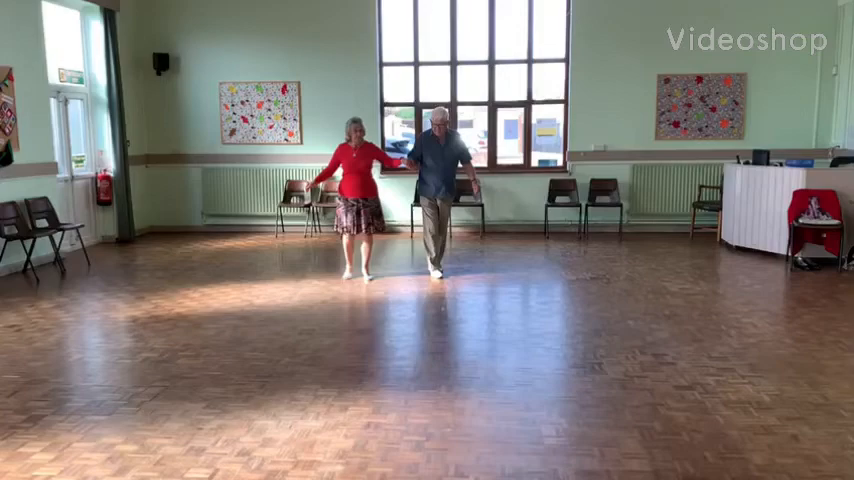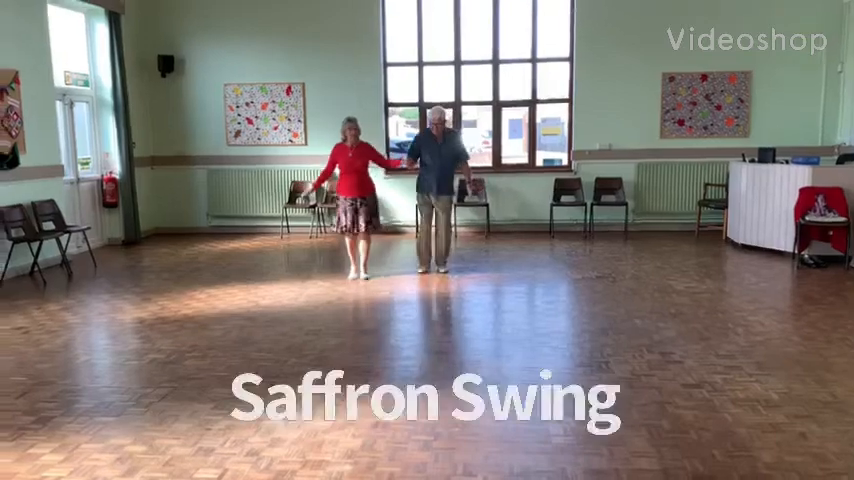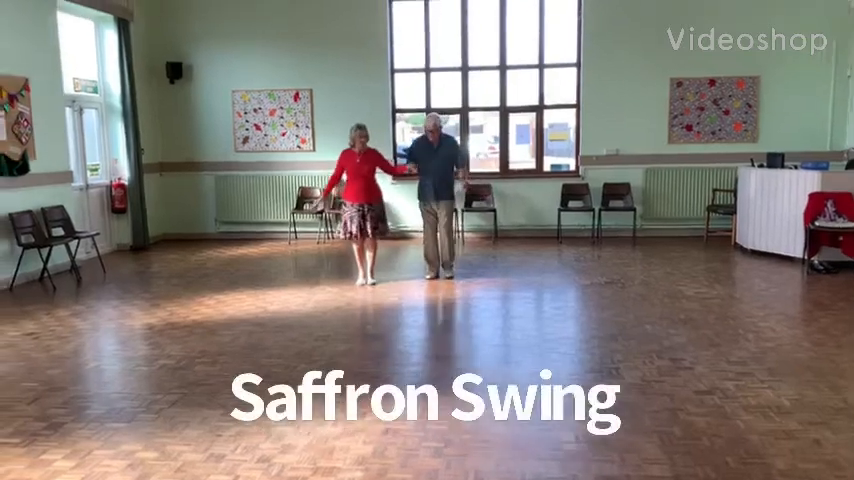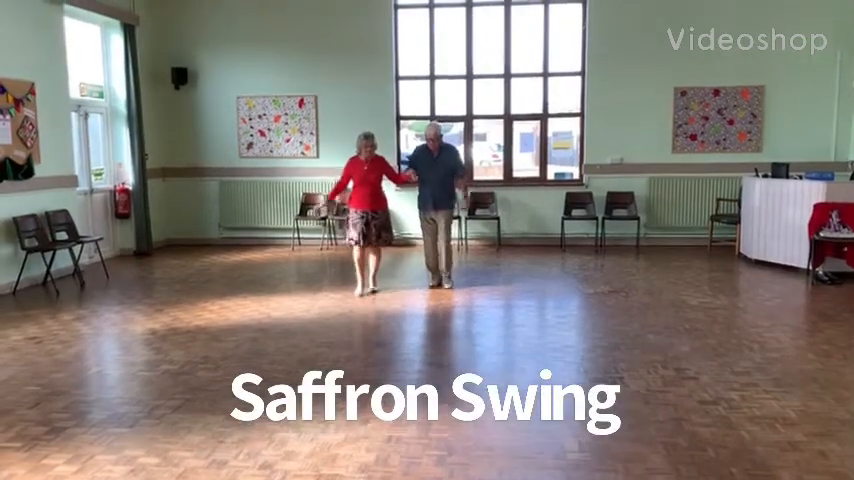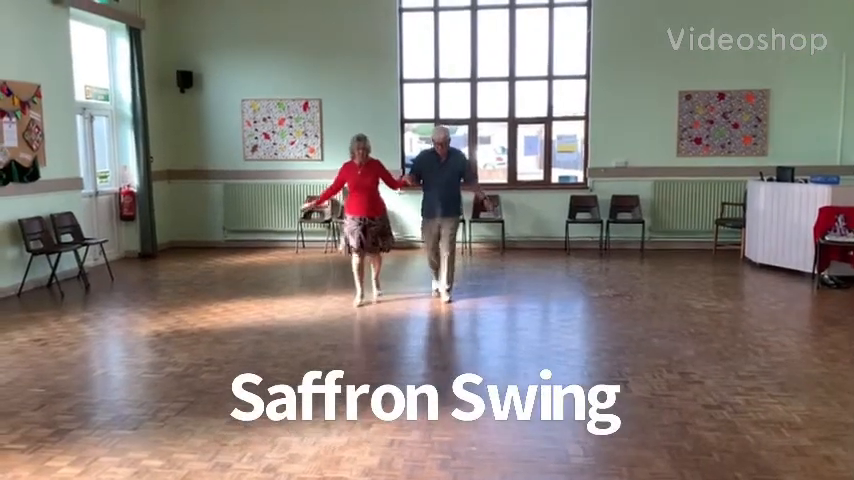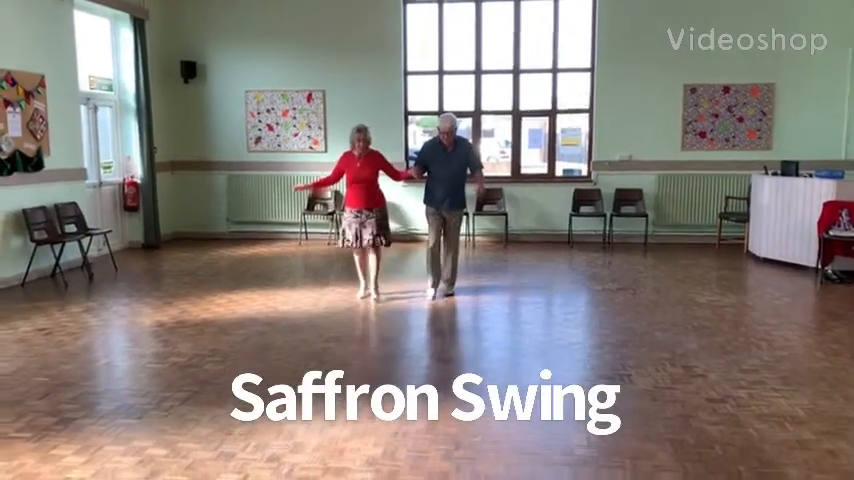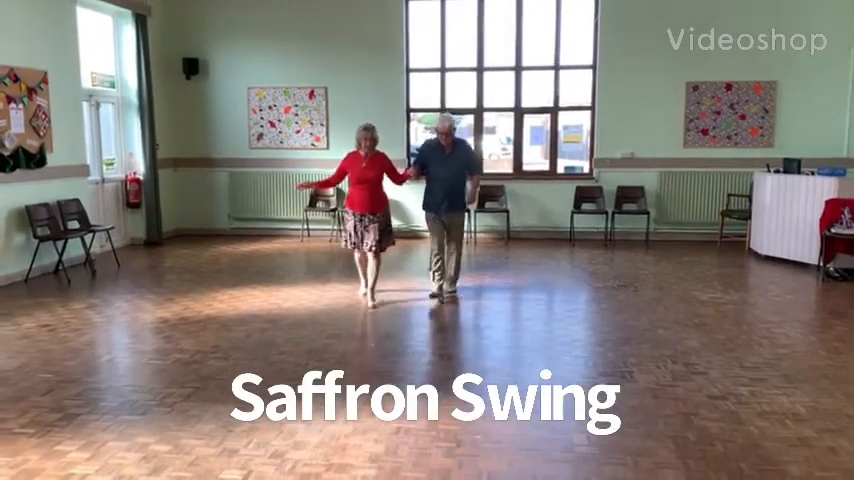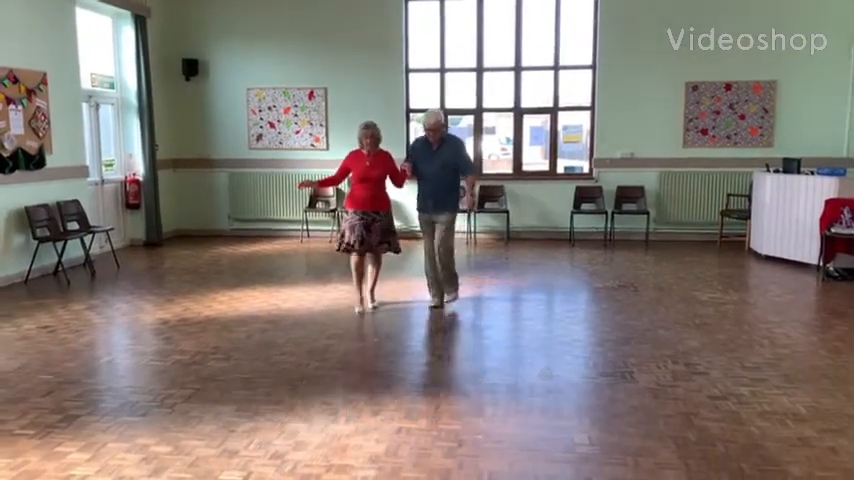
dt=0.5s
person 1, frame 1
left shoulder: (455, 138)
right shoulder: (424, 139)
left elbow: (466, 162)
right elbow: (414, 161)
left wrist: (473, 180)
right wrist: (409, 163)
left hip: (447, 191)
right hip: (428, 191)
left knee: (442, 229)
right knee: (430, 229)
left ankle: (437, 262)
right ankle: (433, 265)
person 1, frame 2
left shoulder: (454, 137)
right shoulder: (421, 137)
left elbow: (463, 162)
right elbow: (412, 158)
left wrist: (468, 181)
right wrist: (409, 162)
left hip: (445, 190)
right hip: (425, 189)
left knee: (444, 227)
right knee: (424, 226)
left ankle: (442, 262)
right ankle: (423, 263)
person 1, frame 3
left shoulder: (451, 143)
right shoulder: (418, 144)
left elbow: (460, 165)
right elbow: (411, 164)
left wrist: (464, 178)
right wrist: (412, 166)
left hip: (445, 195)
right hip: (426, 195)
left knee: (446, 232)
right knee: (429, 233)
left ankle: (448, 266)
right ankle: (432, 268)
person 1, frame 4
left shoulder: (451, 152)
right shoulder: (418, 152)
left elbow: (460, 176)
right elbow: (411, 174)
left wrist: (464, 195)
right wrist: (411, 174)
left hip: (445, 205)
right hip: (425, 205)
left knee: (444, 241)
right knee: (429, 242)
left ankle: (446, 275)
right ankle: (435, 275)
person 1, frame 5
left shoulder: (458, 157)
right shoulder: (423, 157)
left elbow: (470, 180)
right elbow: (414, 179)
left wrist: (482, 197)
right wrist: (410, 179)
left hip: (451, 212)
right hip: (430, 212)
left knee: (447, 251)
right knee: (430, 248)
left ankle: (445, 288)
right ankle: (437, 279)
person 1, frame 6
left shoulder: (465, 146)
right shoulder: (429, 146)
left elbow: (476, 168)
right elbow: (420, 168)
left wrist: (480, 183)
right wrist: (416, 171)
left hip: (455, 204)
right hip: (433, 203)
left knee: (452, 245)
right knee: (433, 243)
left ankle: (449, 284)
right ankle: (432, 284)
person 1, frame 7
left shoulder: (464, 148)
right shoulder: (427, 148)
left elbow: (475, 172)
right elbow: (419, 171)
left wrist: (474, 189)
right wrist: (415, 172)
left hip: (456, 206)
right hip: (433, 207)
left knee: (454, 245)
right knee: (436, 246)
left ankle: (451, 283)
right ankle: (437, 287)
person 1, frame 8
left shoulder: (455, 144)
right shoulder: (417, 145)
left elbow: (469, 172)
right elbow: (412, 173)
left wrist: (469, 193)
right wrist: (408, 170)
left hip: (447, 207)
right hip: (425, 207)
left knee: (442, 247)
right knee: (430, 251)
left ankle: (451, 287)
right ankle: (436, 294)
person 2, frame 1
left shoulder: (370, 148)
right shoulder: (341, 149)
left elbow: (389, 161)
right elbow: (330, 169)
left wrist: (403, 161)
right wrist: (316, 181)
left hip: (367, 196)
right hip: (347, 197)
left knee: (367, 233)
right knee: (347, 233)
left ankle: (365, 268)
right ankle: (348, 267)
person 2, frame 2
left shoulder: (366, 148)
right shoulder: (338, 149)
left elbow: (384, 162)
right elbow: (328, 171)
left wrist: (400, 162)
right wrist: (314, 186)
left hip: (365, 195)
right hip: (345, 196)
left knee: (364, 232)
right knee: (349, 233)
left ankle: (363, 267)
right ankle: (354, 267)
person 2, frame 3
left shoulder: (373, 154)
right shoulder: (345, 155)
left elbow: (391, 169)
right elbow: (336, 176)
left wrist: (406, 168)
right wrist: (325, 194)
left hip: (372, 201)
right hip: (352, 202)
left knee: (371, 237)
right knee: (356, 238)
left ankle: (370, 273)
right ankle: (361, 273)
person 2, frame 4
left shoulder: (380, 161)
right shoulder: (352, 162)
left elbow: (396, 178)
right elbow: (342, 183)
left wrist: (408, 176)
right wrist: (329, 199)
left hip: (378, 209)
right hip: (357, 209)
left knee: (375, 245)
right knee: (358, 246)
left ankle: (372, 280)
right ankle: (360, 282)
person 2, frame 5
left shoulder: (376, 165)
right shoulder: (347, 167)
left elbow: (393, 184)
right elbow: (334, 189)
left wrist: (404, 181)
right wrist: (316, 202)
left hip: (375, 215)
right hip: (354, 216)
left knee: (375, 252)
right knee: (357, 254)
left ankle: (375, 283)
right ankle: (359, 292)
person 2, frame 6
left shoulder: (376, 156)
right shoulder: (346, 158)
left elbow: (395, 175)
right elbow: (332, 178)
left wrist: (410, 173)
right wrist: (310, 186)
left hip: (374, 208)
right hip: (353, 209)
left knee: (373, 246)
right knee: (358, 248)
left ankle: (374, 285)
right ankle: (363, 284)
person 2, frame 7
left shoulder: (382, 158)
right shoulder: (350, 158)
left elbow: (397, 179)
right elbow: (335, 179)
left wrist: (408, 173)
right wrist: (314, 185)
left hip: (377, 211)
right hip: (355, 211)
left knee: (374, 251)
right knee: (358, 248)
left ankle: (371, 292)
right ankle: (363, 281)
person 2, frame 8
left shoulder: (385, 157)
right shoulder: (353, 156)
left elbow: (398, 182)
right elbow: (337, 178)
left wrist: (405, 170)
right wrist: (316, 183)
left hip: (379, 211)
right hip: (355, 211)
left knee: (375, 253)
right knee: (357, 254)
left ankle: (371, 293)
right ankle: (359, 297)
